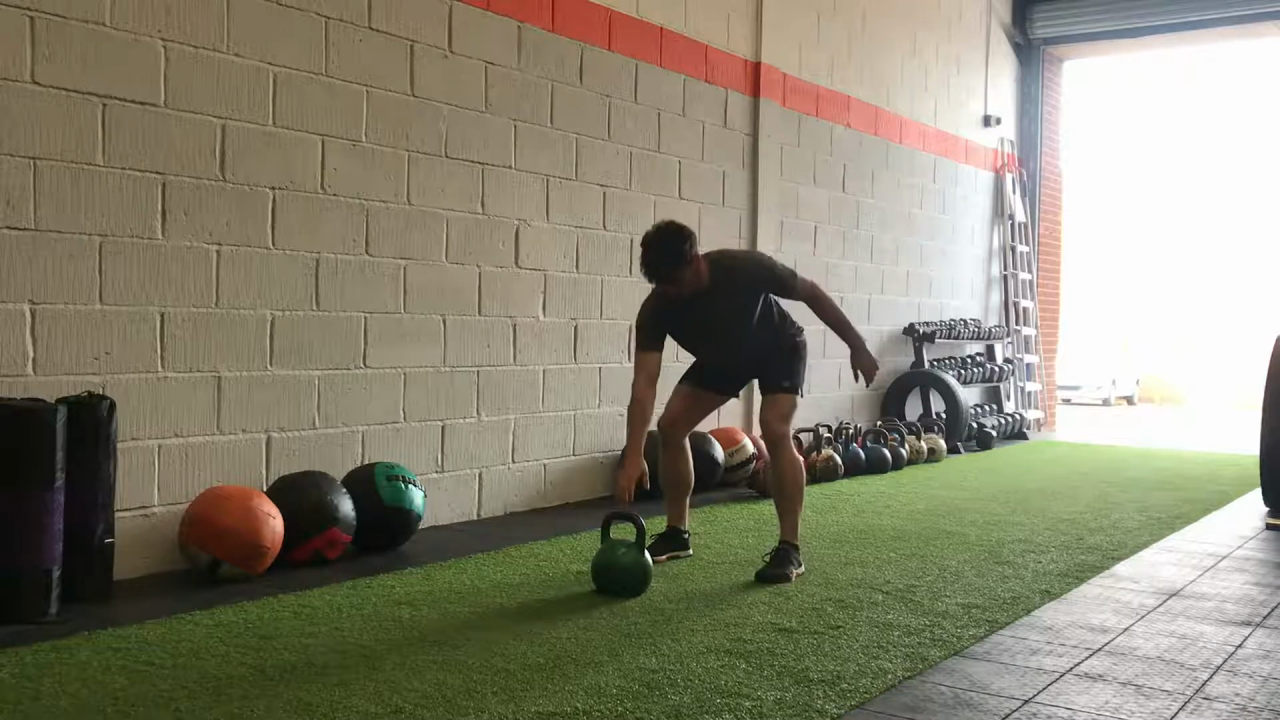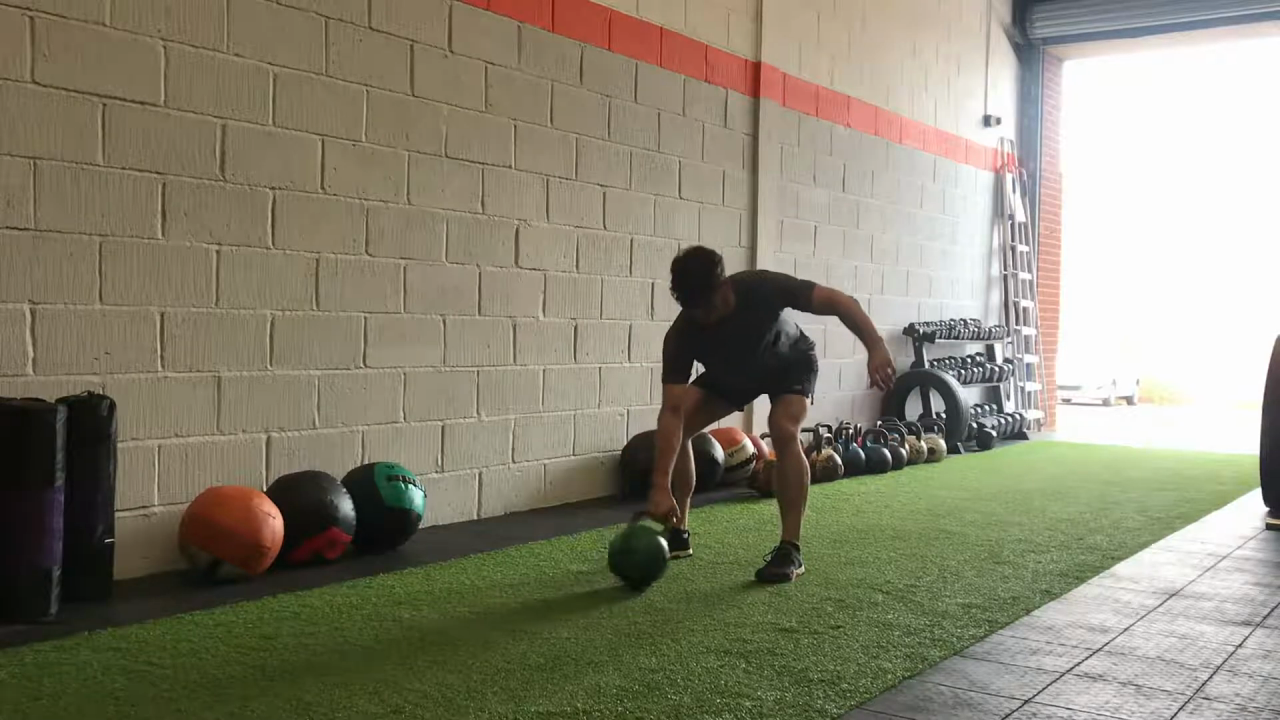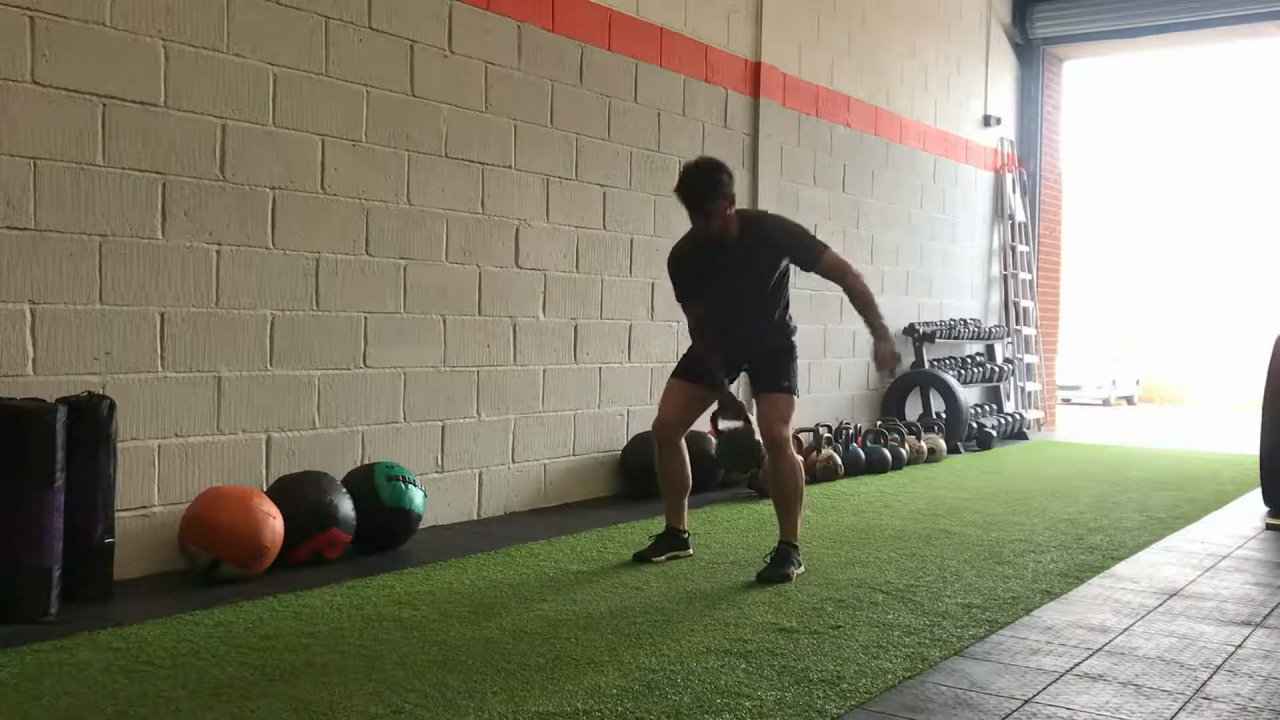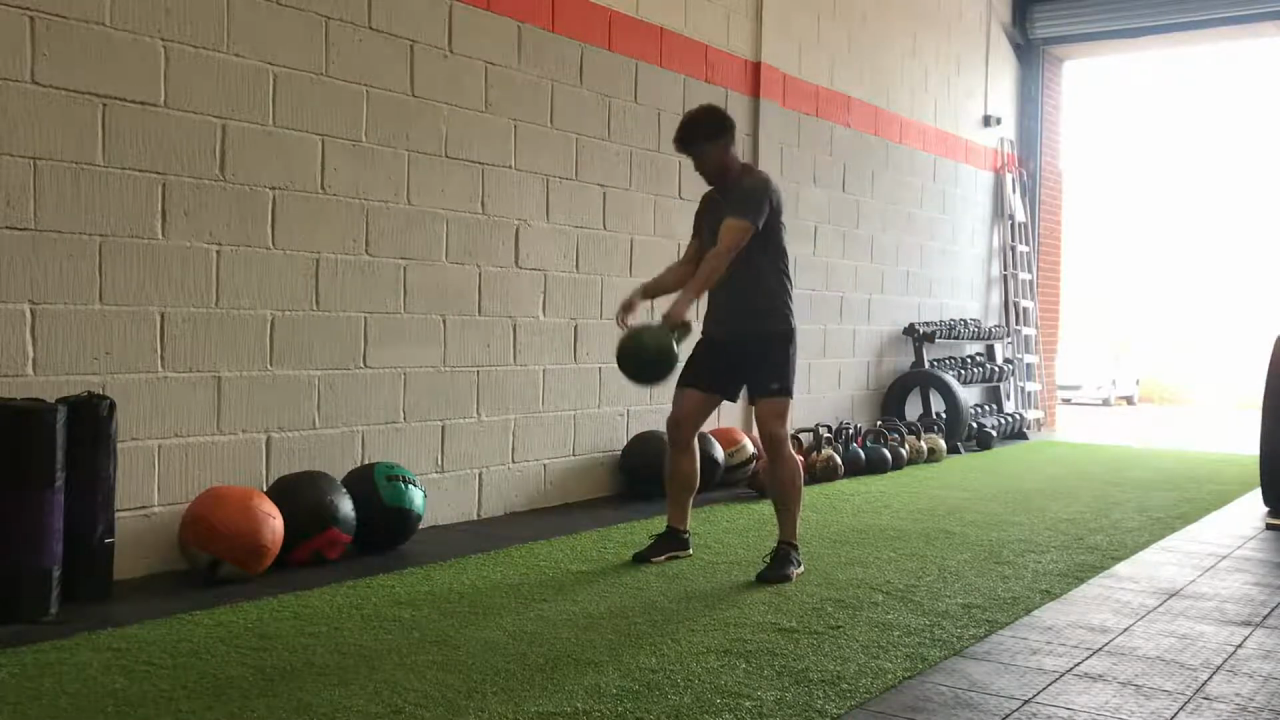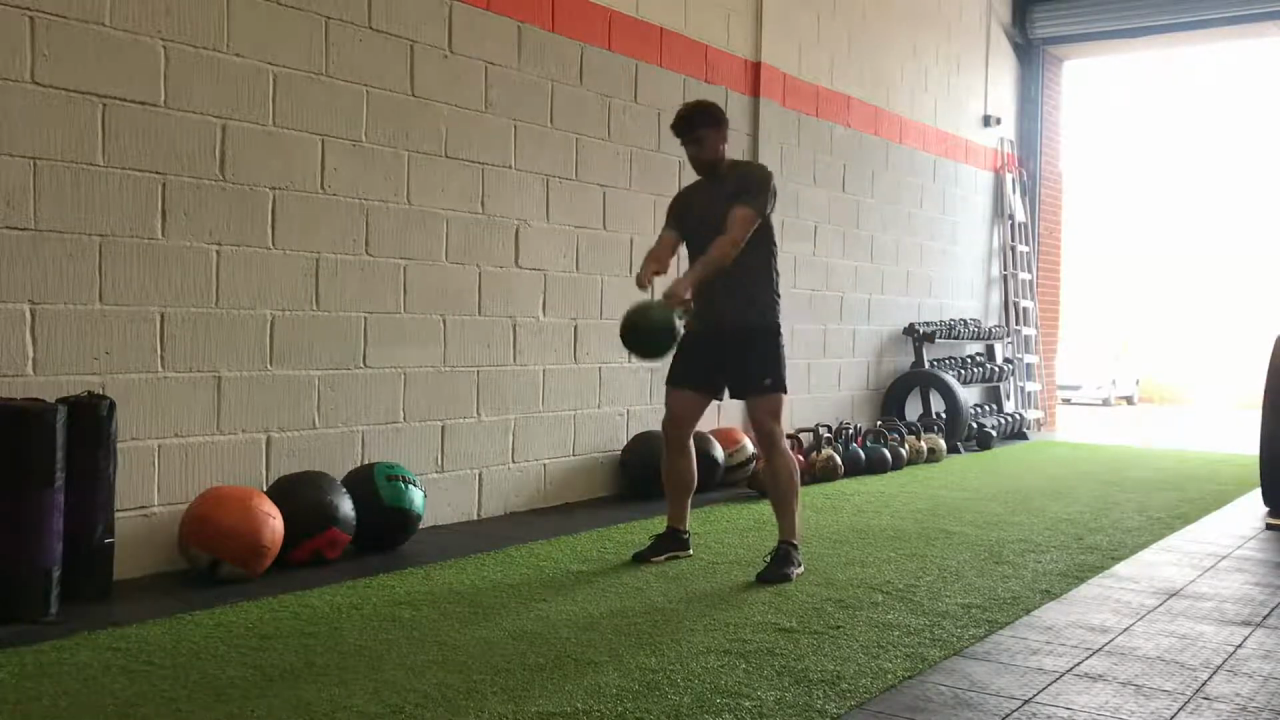
dt=1s
person 1, frame 1
left shoulder: (744, 268)
right shoulder: (656, 308)
left elbow: (811, 294)
right elbow: (644, 383)
left wrist: (858, 346)
right wrist: (633, 457)
left hip: (779, 348)
right hip: (721, 359)
left knee: (775, 431)
right knee: (670, 428)
left ankle: (789, 549)
right ankle: (676, 533)
person 1, frame 2
left shoulder: (761, 288)
right shoulder: (682, 334)
left elbow: (840, 302)
right elbow: (671, 412)
left wrist: (876, 348)
right wrist: (660, 486)
left hip: (791, 364)
right hip: (730, 374)
left knee: (784, 431)
right knee: (678, 427)
left ankle: (790, 549)
right ankle: (677, 533)
person 1, frame 3
left shoulder: (773, 231)
right shoulder: (684, 255)
left elbow: (845, 276)
right elbow: (700, 328)
left wrist: (880, 336)
right wrist: (721, 391)
left hip: (772, 344)
right hip: (715, 344)
left knee: (776, 437)
right knee: (666, 426)
left ankle: (788, 549)
right ankle: (676, 533)
person 1, frame 4
left shoulder: (755, 187)
right shoulder: (711, 202)
left elbow: (725, 252)
right elbow: (689, 265)
left wrist: (684, 302)
right wrist: (643, 292)
left hip: (768, 332)
right hip: (721, 332)
left knee: (774, 436)
right knee: (679, 426)
left ankle: (788, 548)
right ankle: (676, 533)
person 1, frame 5
left shoulder: (754, 178)
right shoulder: (686, 198)
left elbow: (734, 240)
right elbow: (666, 245)
left wrist: (688, 281)
right wrist: (649, 268)
left hip: (754, 327)
right hip: (705, 324)
left knee: (768, 434)
right knee: (674, 426)
left ankle: (788, 547)
right ankle: (677, 533)
